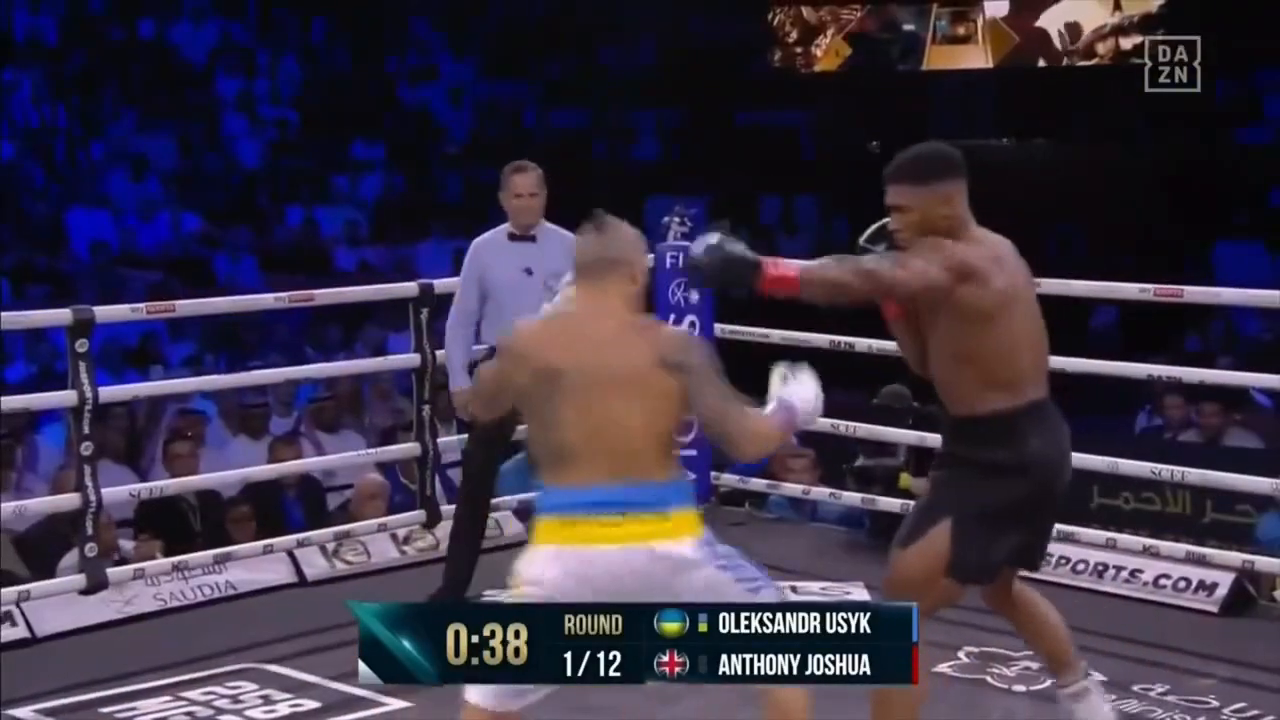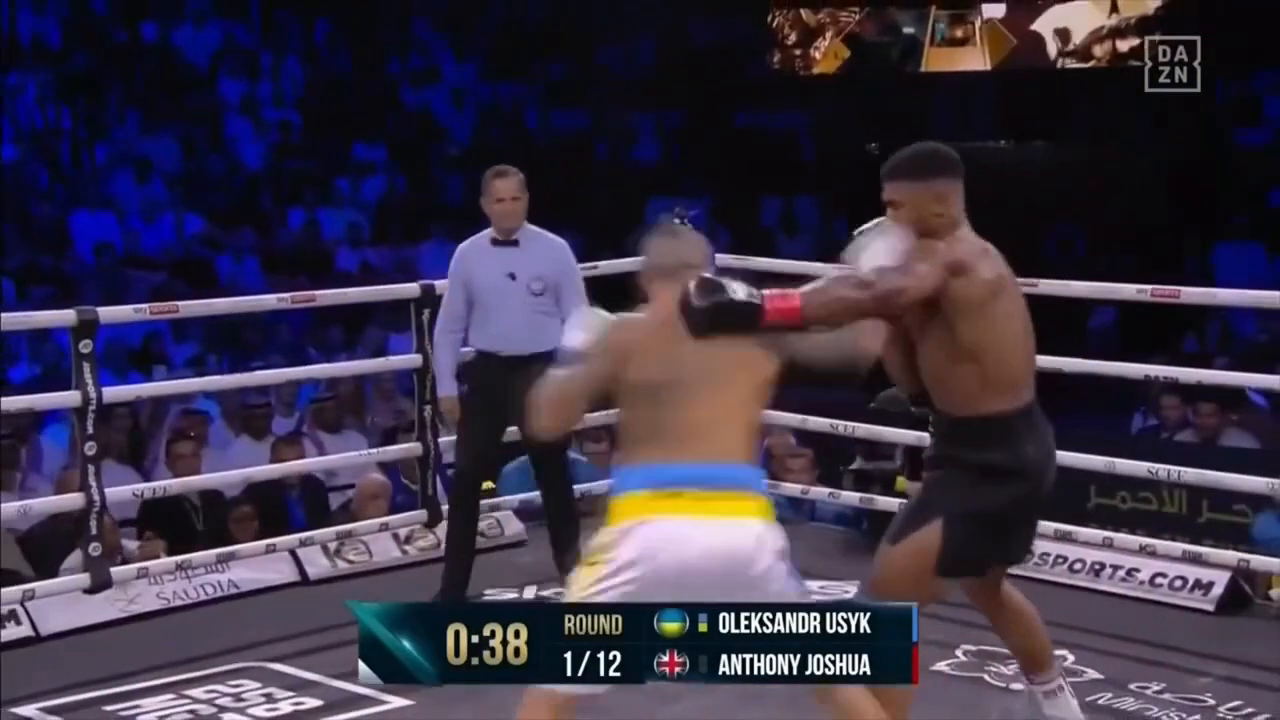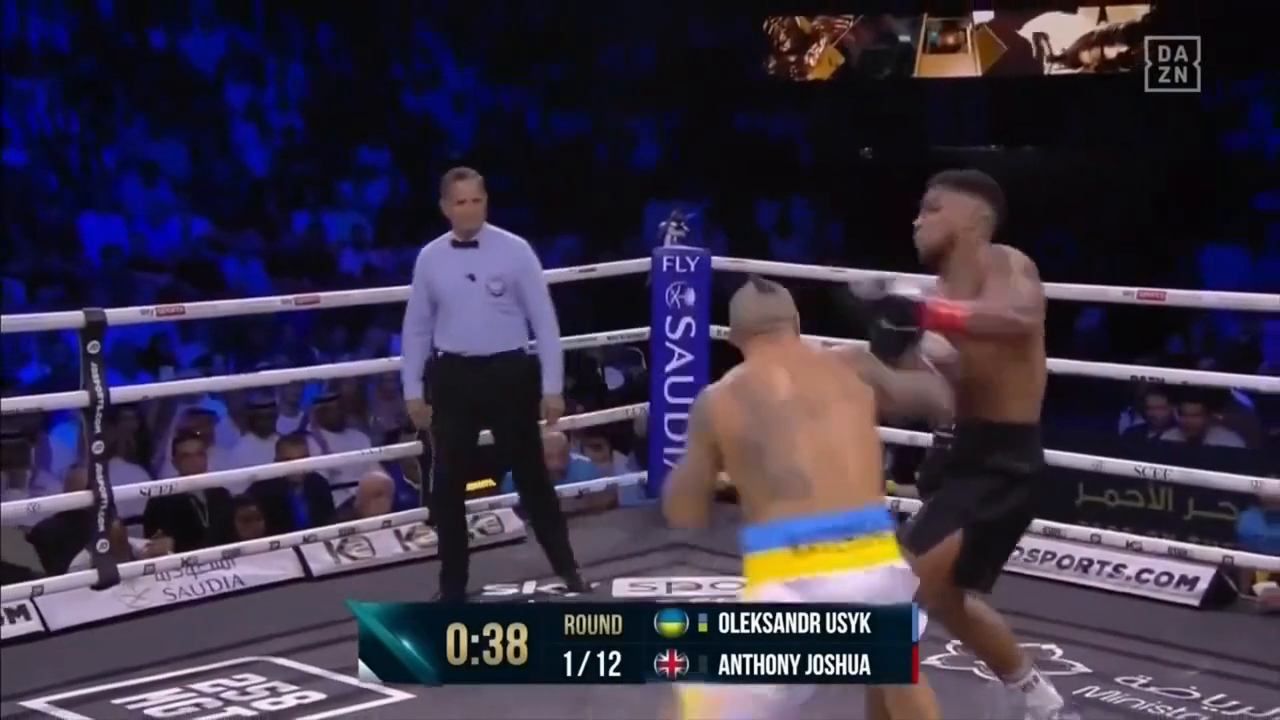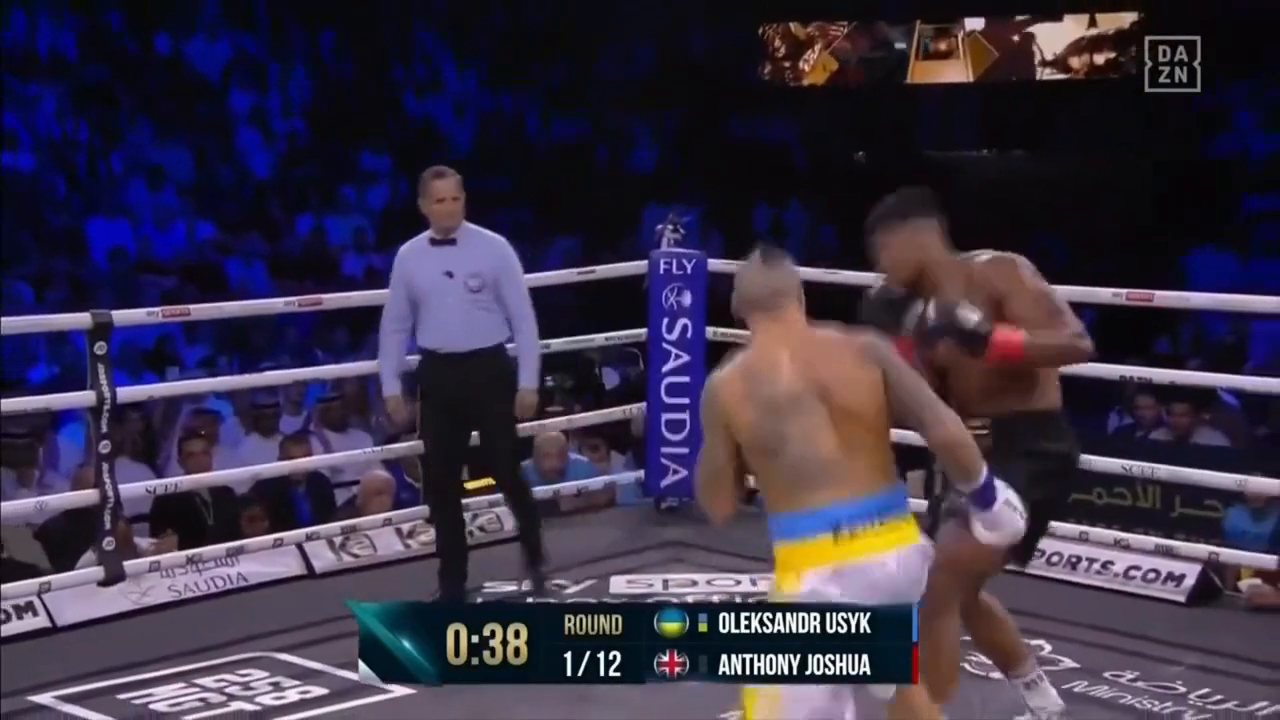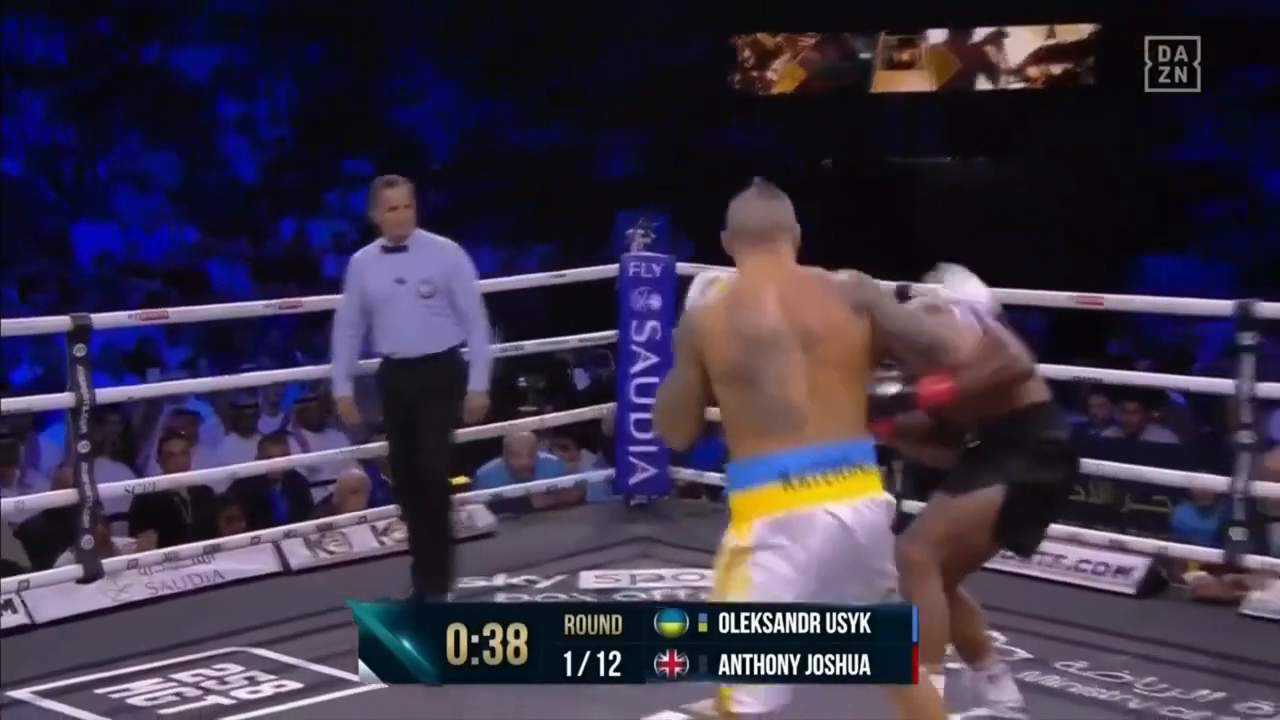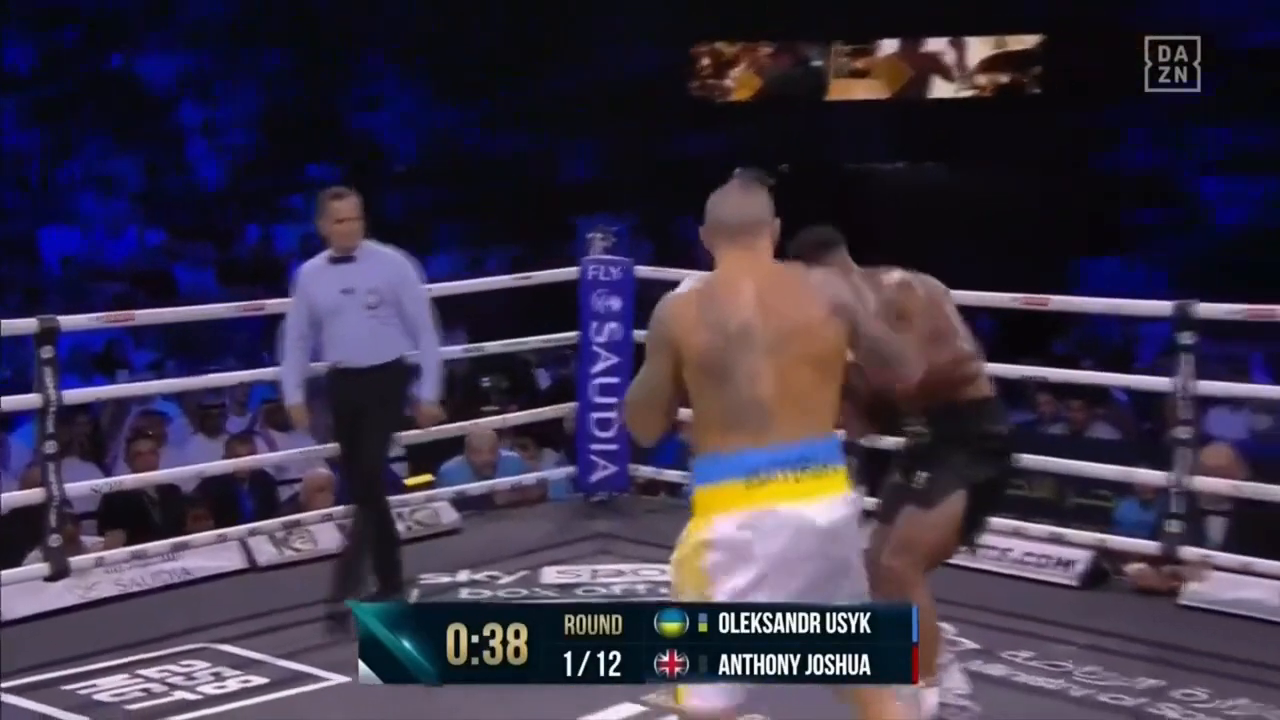
dt=0.3s
person 1, frame 1
left shoulder: (956, 261)
right shoulder: (989, 252)
left elbow: (863, 282)
right elbow: (927, 361)
left wrist: (757, 270)
right wrist: (893, 287)
left hip: (997, 458)
right hip: (1033, 442)
left knee: (901, 610)
right knee: (1000, 583)
person 1, frame 2
left shoulder: (948, 261)
right shoulder: (931, 273)
left elbow: (866, 297)
right elbow: (906, 377)
left wrist: (754, 307)
left hip: (988, 459)
right hip: (1018, 447)
left knee: (882, 605)
right knee: (983, 586)
person 1, frame 3
left shoulder: (1002, 265)
right shoulder: (948, 289)
left elbow: (1016, 322)
left wrist: (922, 309)
right wrist: (895, 344)
left hip: (996, 466)
right hip: (961, 454)
right knee: (946, 598)
person 1, frame 4
left shoulder: (996, 272)
right shoulder: (928, 304)
left elbow: (1071, 340)
left wrist: (986, 340)
right wrist: (896, 339)
left hip: (1037, 453)
right hip: (990, 449)
left knee: (935, 593)
right knee: (960, 586)
person 1, frame 5
left shoulder: (929, 322)
left elbow: (1015, 366)
right elbow: (940, 444)
right wrist: (883, 420)
left hip: (1035, 450)
right hip: (1000, 448)
left knee: (917, 554)
right knee: (938, 575)
person 1, frame 6
left shoulder: (904, 290)
left elbow: (961, 364)
right elbow: (872, 411)
left hip: (971, 440)
right hip: (927, 439)
left knee: (900, 564)
right knee: (885, 567)
person 2, frame 1
left shoulder: (526, 343)
right shoulder: (671, 346)
left elbow: (480, 406)
right elbow: (745, 443)
right wrist: (790, 413)
left hip: (567, 547)
right hip: (665, 543)
person 2, frame 2
left shoulder: (626, 335)
right shoulder: (760, 331)
left elbow: (545, 421)
right elbow: (863, 345)
left wrist: (567, 355)
left hip: (652, 530)
right hip: (747, 526)
person 2, frame 3
left shoulder: (718, 400)
right shoulder: (852, 366)
left elbow: (683, 513)
right elbow: (937, 401)
left hip: (789, 584)
right hip: (876, 567)
person 2, frame 4
left shoulder: (727, 387)
right shoulder: (866, 351)
left elbow: (718, 504)
right elbow: (946, 434)
right wrist: (983, 488)
left hip: (820, 566)
right hip: (899, 547)
person 2, frame 5
left shoulder: (705, 318)
right shoulder: (851, 292)
left elbow: (675, 432)
right elbow: (943, 350)
left hip: (775, 516)
right hip: (859, 501)
person 2, frame 6
left shoulder: (681, 312)
right shoulder: (828, 294)
left elbow: (645, 426)
right elbow: (902, 372)
left hip: (738, 514)
right hip: (826, 502)
person 3, frame 1
left shoulder: (568, 246)
right shoulder: (483, 249)
right elbow: (461, 318)
right wrist: (459, 380)
right knee: (478, 473)
right ankle: (455, 581)
person 3, frame 2
left shoulder: (554, 250)
right shoulder: (468, 255)
right elbow: (449, 325)
right wrist: (446, 386)
left hip: (540, 372)
right hip: (488, 373)
left knee: (554, 477)
right knee: (467, 480)
left ankle: (572, 573)
right ankle: (453, 588)
person 3, frame 3
left shoulder: (515, 250)
right shoulder: (430, 258)
left elbow: (544, 321)
right elbow: (417, 328)
left wrist: (552, 386)
right wrist: (413, 389)
left hip: (508, 373)
right hip: (454, 376)
left knee: (530, 474)
right knee: (446, 484)
left ankle: (566, 567)
right ankle: (452, 585)
person 3, frame 4
left shoulder: (493, 248)
right shoulder: (408, 257)
left elbow: (523, 318)
right elbow: (394, 325)
left wrist: (528, 382)
right wrist: (391, 385)
left hip: (487, 368)
right hip: (438, 373)
left knee: (506, 468)
right knee: (440, 479)
left ankle: (535, 562)
right ankle: (453, 581)
person 3, frame 5
left shoulder: (445, 254)
right shoulder: (362, 264)
left elbow: (475, 321)
right elbow: (348, 328)
left wrist: (478, 385)
right wrist: (342, 387)
left hip: (440, 372)
right hip: (395, 376)
left knee: (434, 471)
right knee: (406, 480)
left ankle: (440, 572)
right ankle: (425, 578)
person 3, frame 6
left shoulder: (393, 264)
right shoulder: (309, 275)
left elbow: (424, 330)
right elbow: (296, 339)
left wrist: (429, 393)
right wrist: (294, 395)
left hip: (385, 380)
right hip: (343, 385)
left knee: (364, 482)
right knee: (365, 483)
left ankle: (343, 589)
right ankle: (389, 577)
